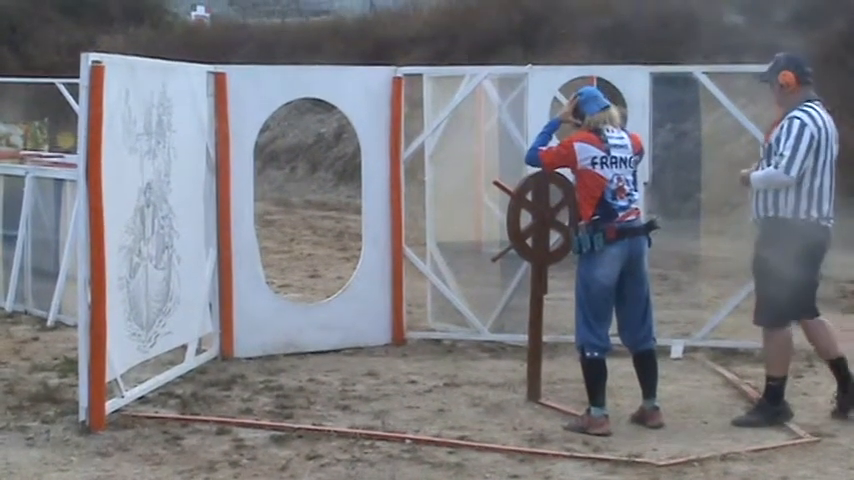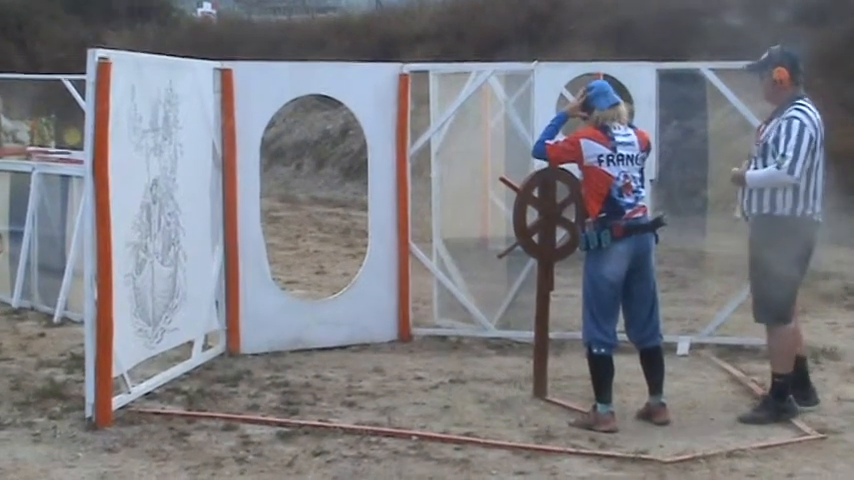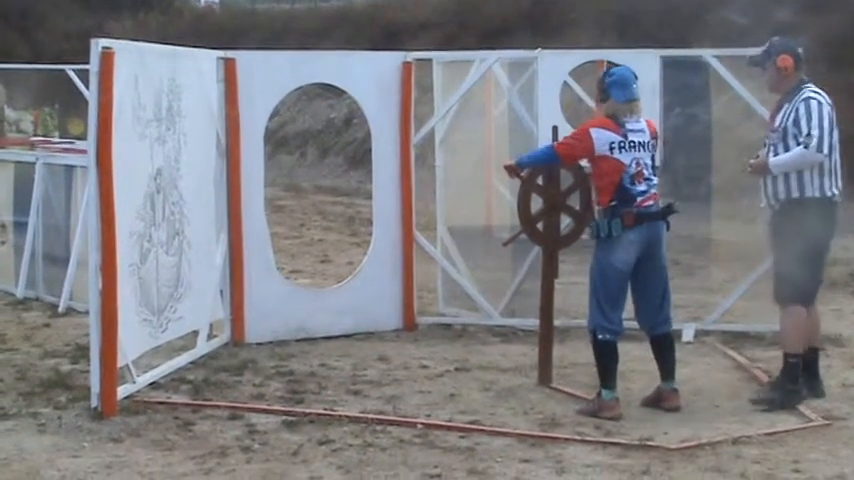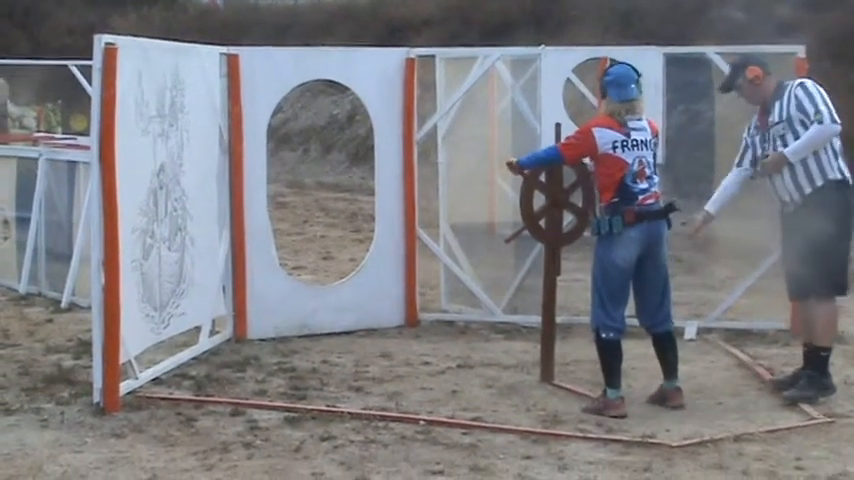
dt=0.7s
person 1, frame 1
left shoulder: (798, 121)
right shoulder: (822, 117)
left elbow: (784, 174)
left wrist: (751, 177)
right wrist: (763, 172)
left hip: (788, 229)
right hip: (811, 228)
left knee: (774, 318)
right knee: (805, 312)
left ankle: (774, 402)
person 1, frame 2
left shoulder: (797, 120)
right shoulder: (790, 116)
left elbow: (788, 174)
left wrist: (747, 177)
right wrist: (752, 173)
left hip: (783, 226)
right hip: (780, 224)
left knee: (776, 313)
right knee: (782, 310)
left ankle: (780, 398)
right ankle: (801, 386)
person 1, frame 3
left shoulder: (811, 101)
right shoulder: (787, 104)
left elbow: (816, 152)
left wrist: (770, 164)
left hip: (809, 209)
right hip: (792, 209)
left knee: (791, 296)
right knee: (802, 295)
left ankle: (790, 381)
right ankle: (809, 375)
person 1, frame 4
left shoulder: (802, 91)
right shoulder: (758, 124)
right elbow: (740, 172)
left wrist: (787, 156)
right wrist: (708, 211)
right hip: (796, 208)
left knee: (822, 289)
right knee: (802, 291)
left ankle: (820, 374)
right ankle: (810, 367)
person 2, frame 1
left shoulder: (579, 144)
right shoulder: (633, 142)
left elbow: (534, 156)
left wrist: (558, 120)
right wrist: (613, 125)
left hip: (601, 244)
right hip: (635, 239)
left knee: (593, 333)
right knee: (640, 329)
left ankle: (597, 415)
right ankle: (651, 407)
person 2, frame 2
left shoulder: (586, 140)
right shoulder: (640, 139)
left elbow: (540, 149)
left wrist: (565, 114)
right wrist: (619, 119)
left hip: (608, 242)
right hip: (642, 236)
left knee: (600, 330)
right knee: (646, 327)
left ankle: (603, 412)
right ankle: (657, 404)
person 2, frame 3
left shoulder: (595, 131)
right shoulder: (649, 129)
left elbow: (555, 153)
left wrist: (520, 164)
left hip: (619, 231)
right hip: (653, 225)
left knee: (604, 318)
right knee: (656, 313)
left ankle: (608, 398)
right ankle: (669, 389)
person 2, frame 4
left shoulder: (598, 130)
right shoulder: (650, 129)
left elbow: (558, 154)
left wrist: (520, 164)
left hip: (619, 228)
right hip: (654, 224)
left knee: (608, 317)
right knee: (658, 312)
left ankle: (613, 397)
right ankle: (672, 387)
